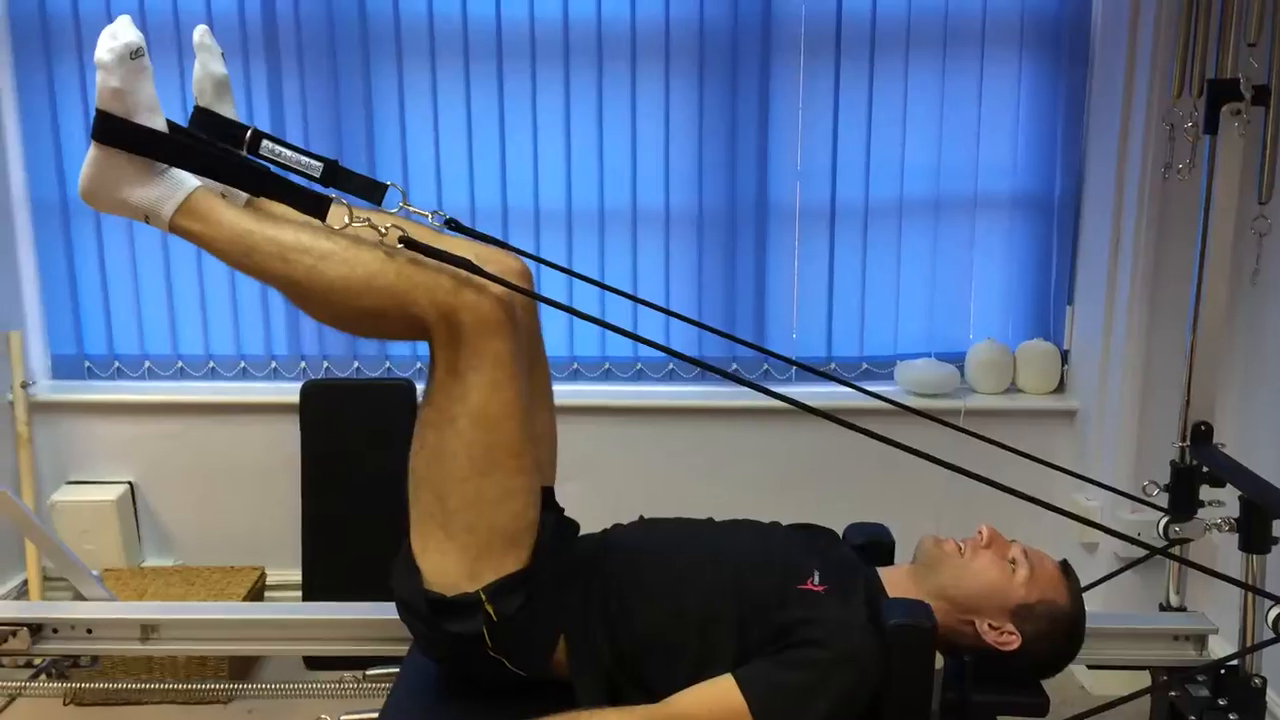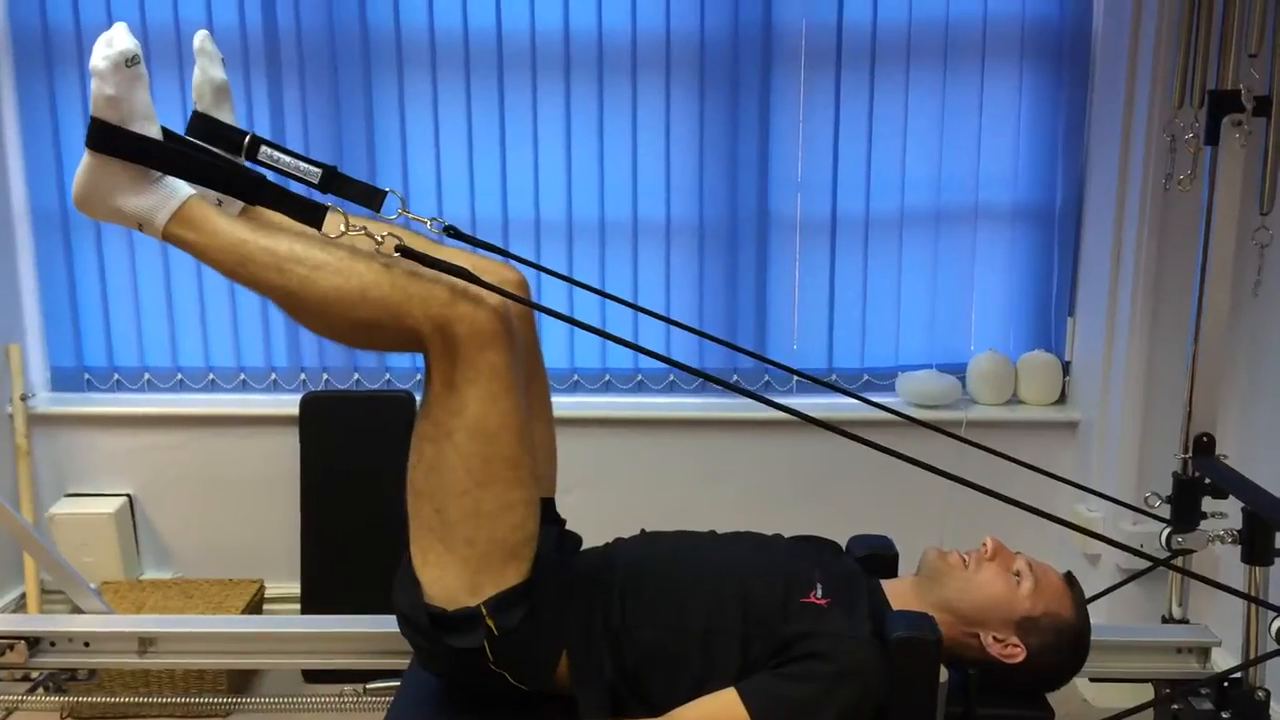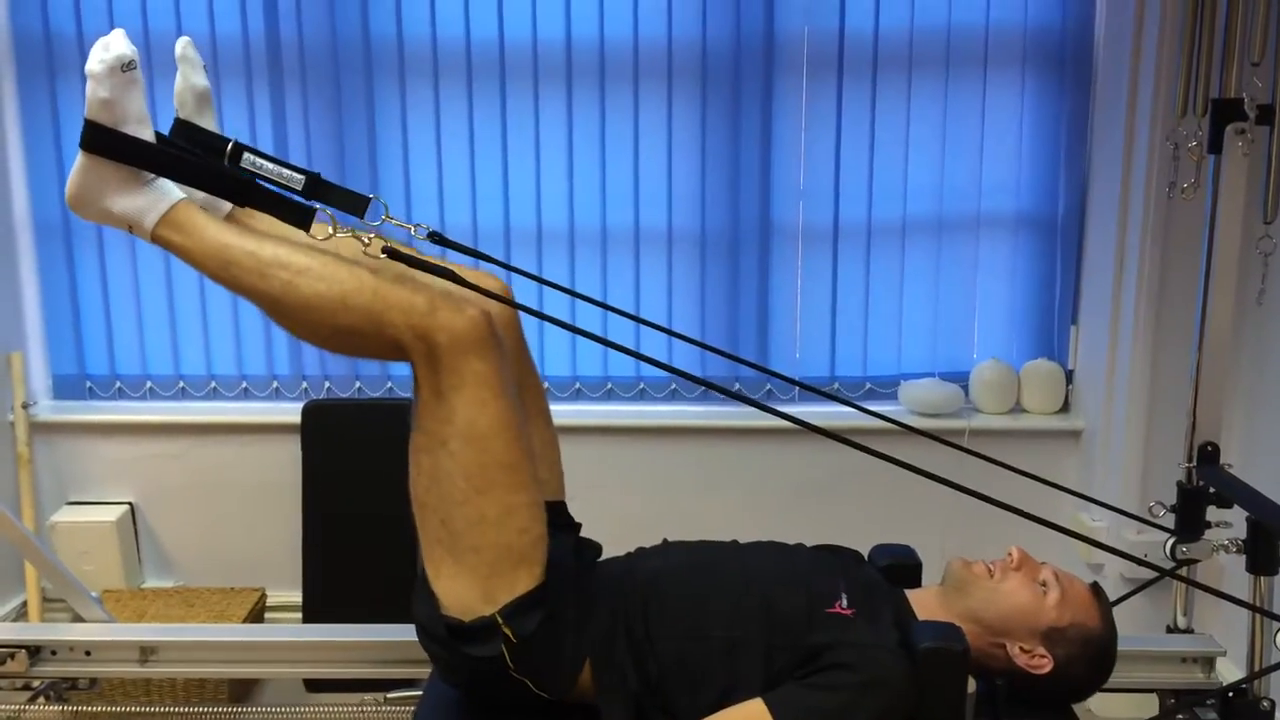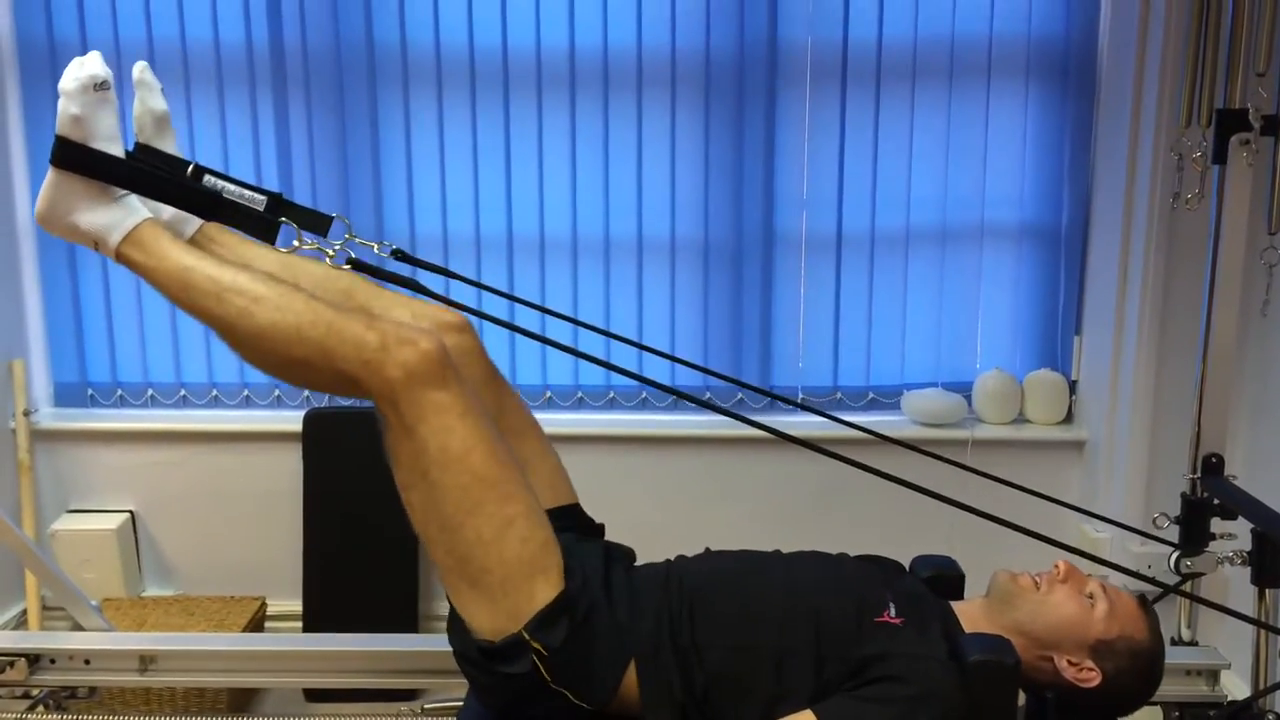
dt=0.5s
person 1, frame 1
right shoulder: (845, 573)
left hip: (498, 615)
right hip: (548, 562)
left knee: (473, 302)
right knee: (494, 284)
left ankle: (165, 190)
right ankle: (226, 180)
person 1, frame 2
right shoulder: (845, 587)
left hip: (497, 628)
right hip: (556, 575)
left knee: (472, 318)
right knee: (492, 294)
left ankle: (158, 199)
right ankle: (224, 187)
person 1, frame 3
right shoulder: (873, 596)
right hip: (567, 586)
left knee: (457, 326)
right knee: (477, 310)
left ankle: (148, 202)
right ankle: (205, 196)
person 1, frame 4
right shoulder: (916, 609)
right hip: (604, 585)
left knee: (409, 361)
right knee: (440, 337)
left ankle: (117, 224)
right ankle: (172, 215)
